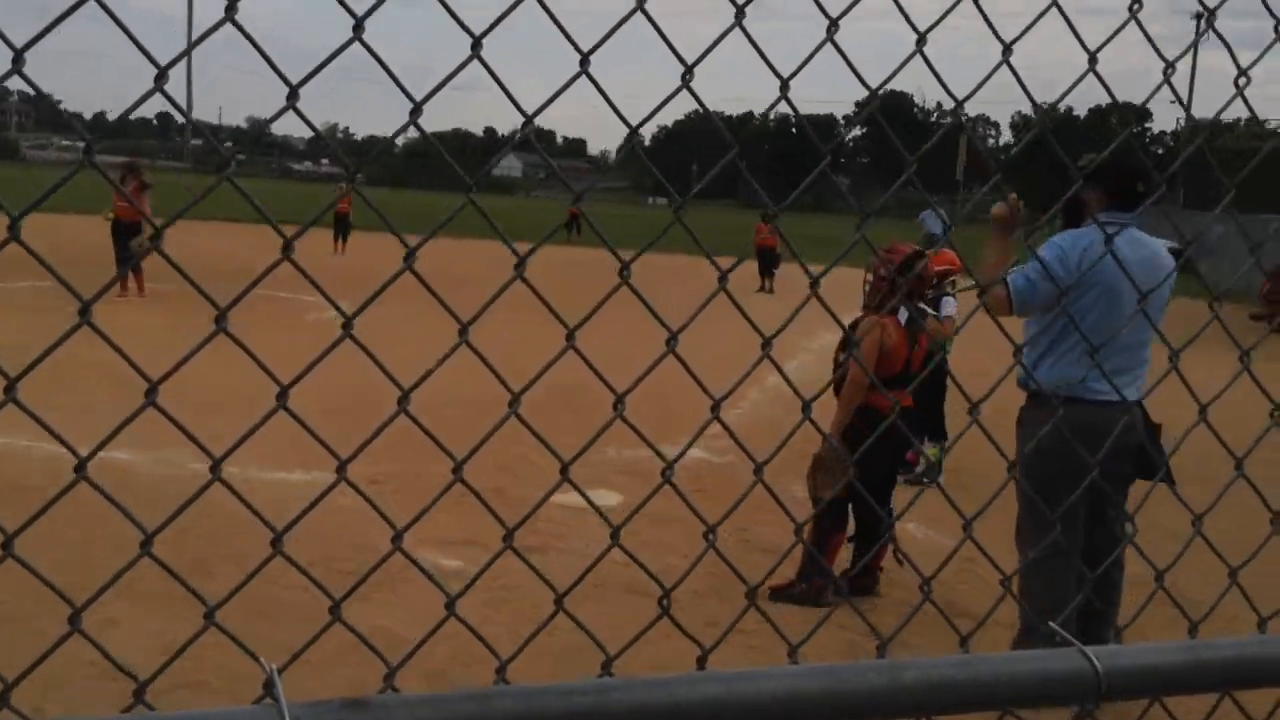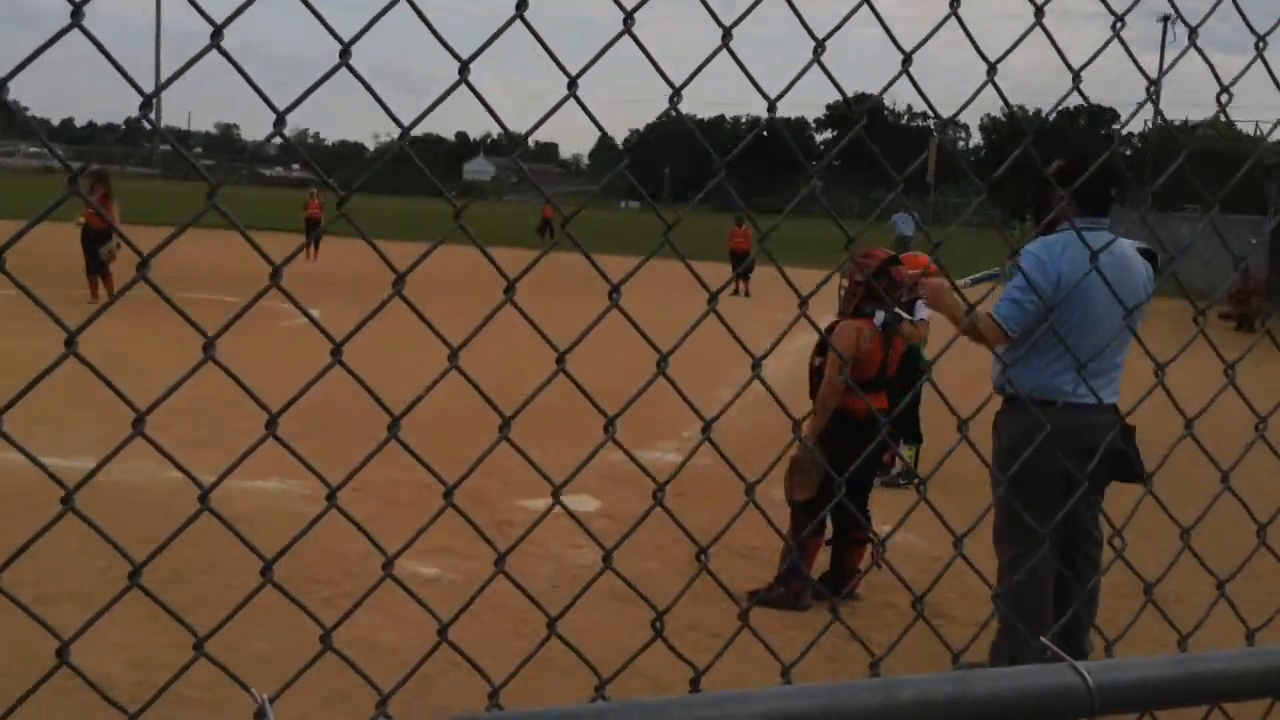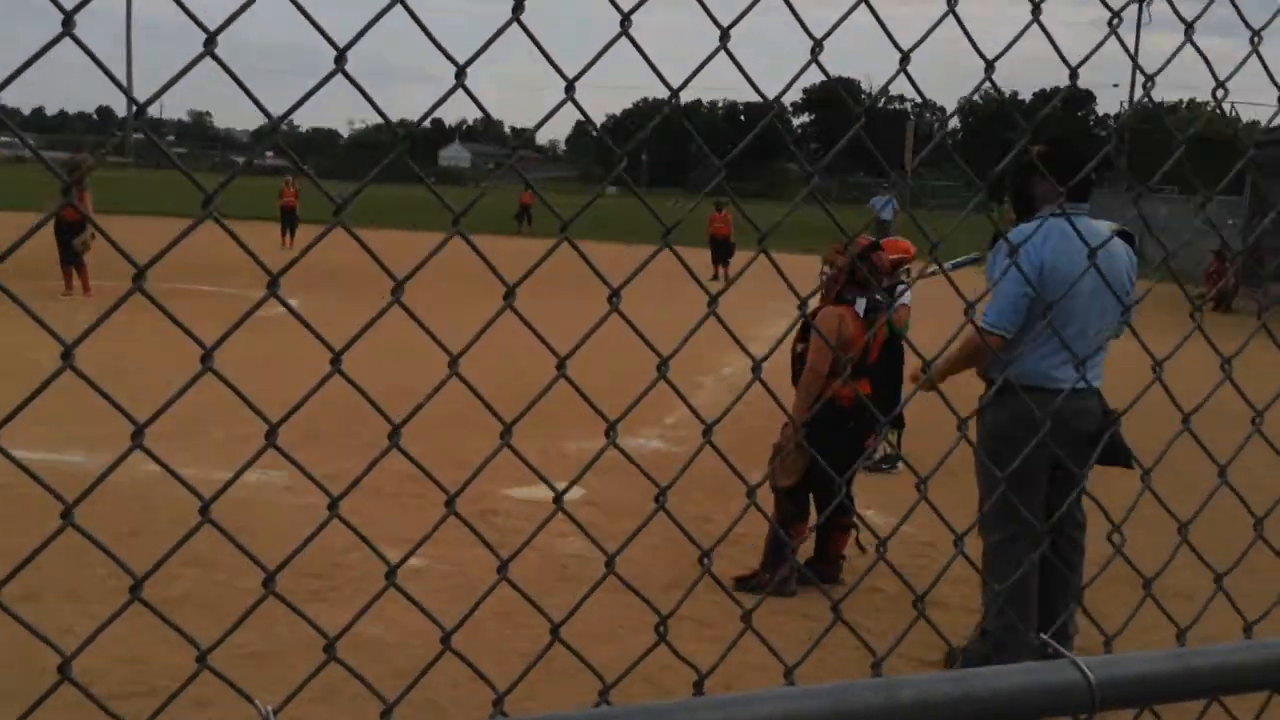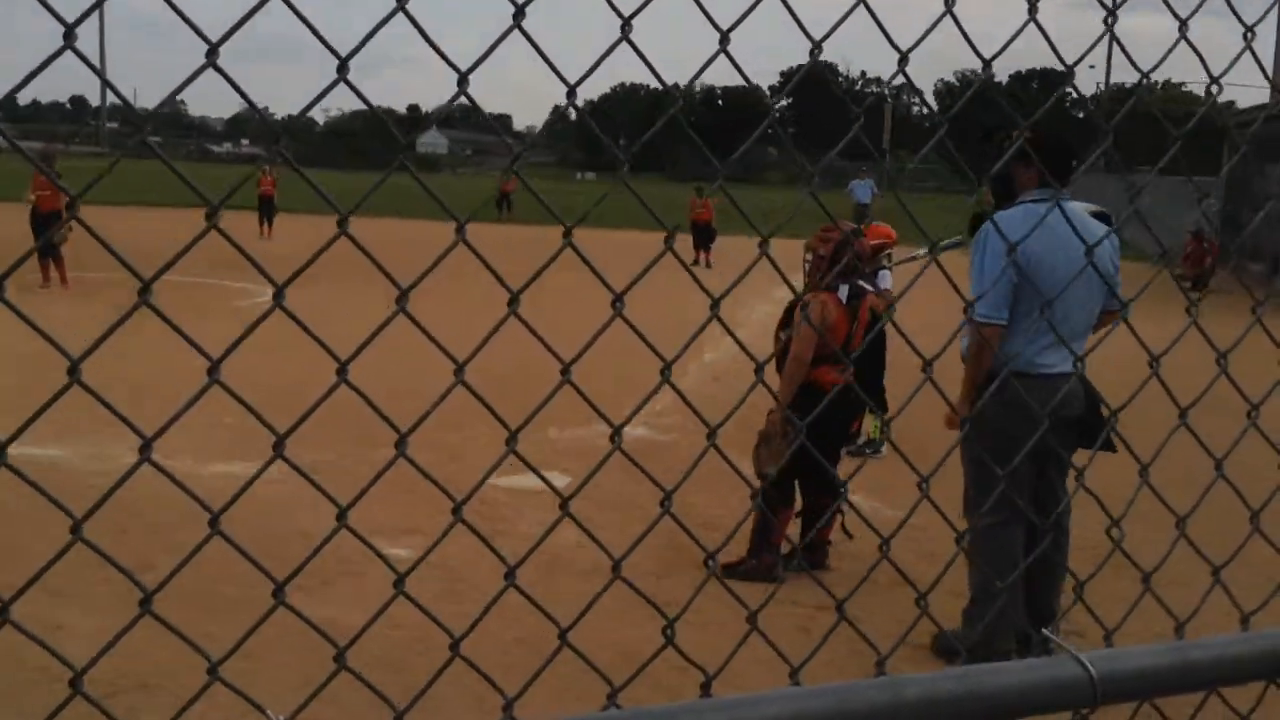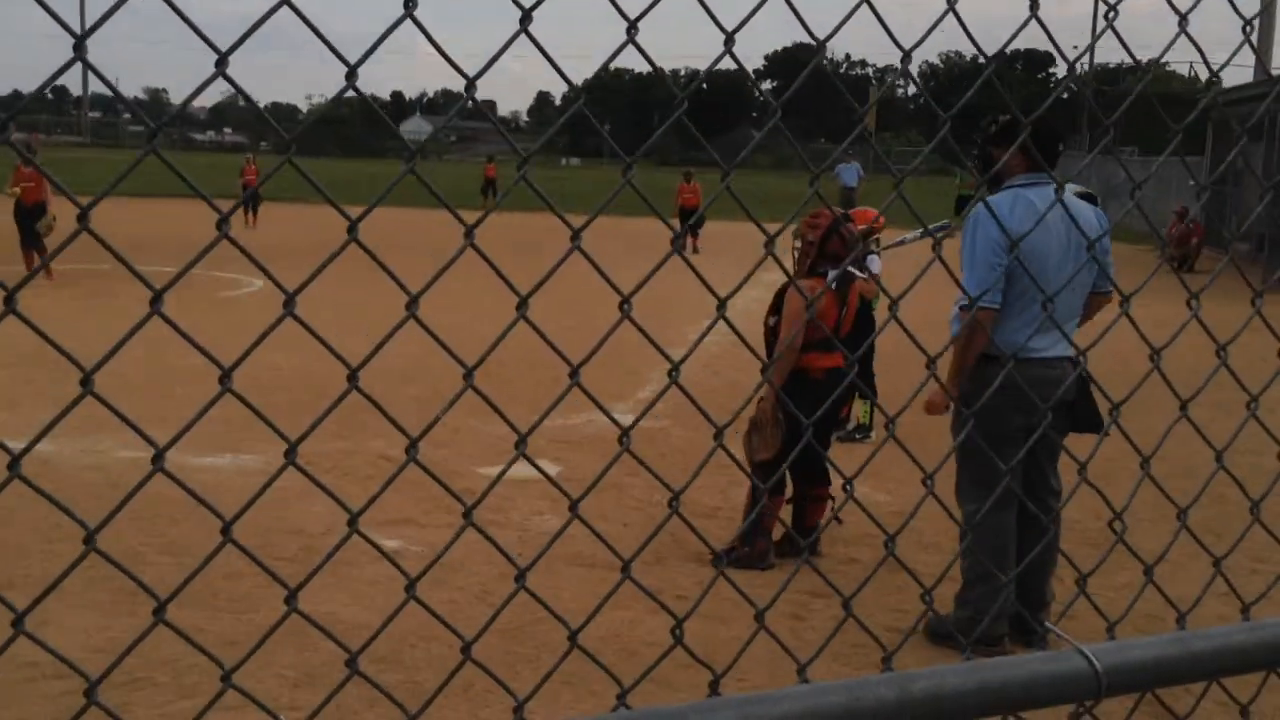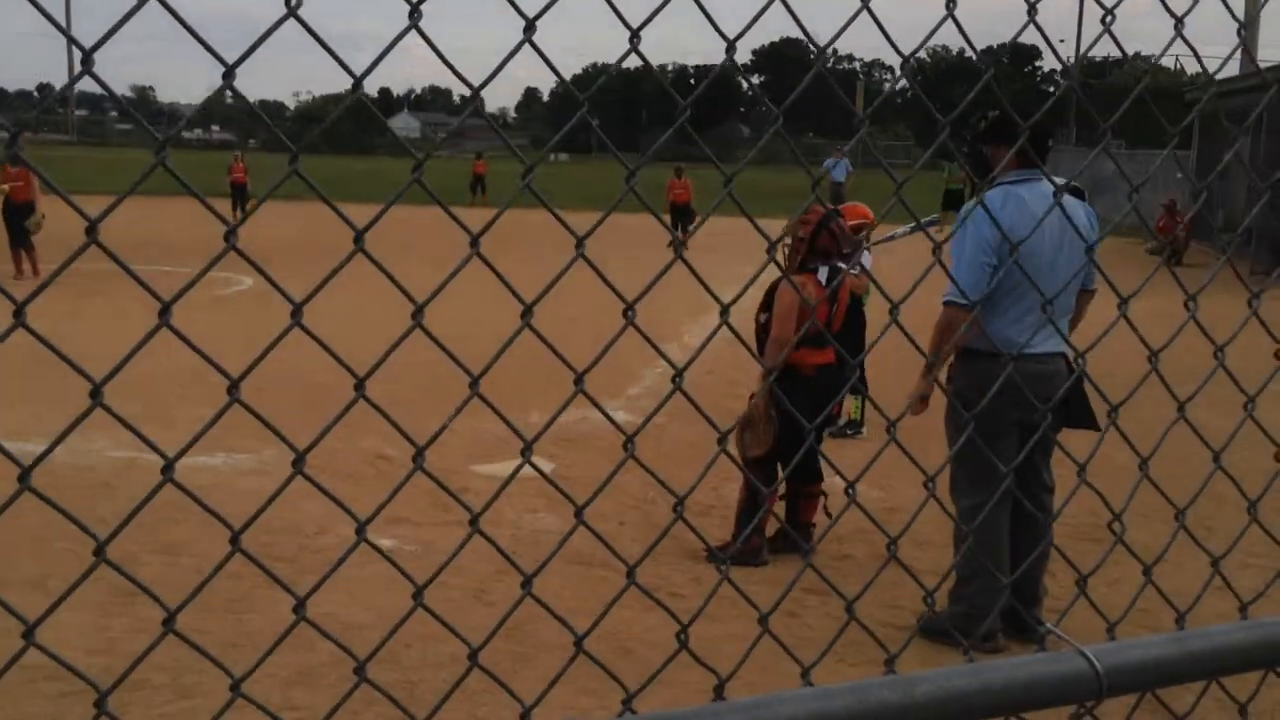
dt=0.1s
person 1, frame 1
left shoulder: (1071, 247)
right shoulder: (1162, 259)
left elbow: (998, 302)
left wrist: (999, 232)
left hip: (1062, 416)
right hip: (1123, 419)
left knee: (1048, 544)
right knee: (1105, 543)
person 1, frame 2
left shoulder: (1044, 254)
right shoulder: (1138, 265)
left elbow: (998, 334)
left wrist: (946, 302)
left hip: (1037, 418)
right hip: (1101, 420)
left knee: (1025, 547)
right knee: (1081, 545)
left ankle: (1019, 665)
right ankle: (1069, 660)
person 1, frame 3
left shoulder: (1026, 240)
right shoulder: (1119, 249)
left elbow: (994, 338)
right elbow: (1113, 326)
left wrist: (939, 371)
left hip: (1022, 405)
right hip: (1084, 405)
left knee: (1010, 532)
right knee: (1064, 528)
left ankle: (1004, 652)
right ankle: (1054, 647)
person 1, frame 4
left shoulder: (1004, 227)
right shoulder: (1101, 234)
left elbow: (987, 329)
right elbow: (1109, 314)
left wrist: (965, 400)
left hip: (1008, 391)
right hip: (1066, 391)
left knee: (996, 515)
right knee: (1050, 512)
left ankle: (990, 638)
right ankle: (1037, 630)
person 1, frame 5
left shoulder: (994, 212)
right shoulder: (1090, 216)
left elbow: (980, 314)
right elbow: (1099, 299)
left wrist: (949, 385)
left hip: (1000, 376)
right hip: (1059, 376)
left knee: (988, 500)
right knee: (1042, 497)
left ankle: (983, 624)
right ankle: (1030, 616)
person 1, frame 6
left shoulder: (986, 210)
right shoulder: (1080, 214)
left elbow: (961, 308)
right elbow: (1083, 298)
left wrist: (927, 374)
left hip: (991, 372)
right hip: (1052, 372)
left knee: (982, 497)
right knee: (1034, 492)
left ankle: (976, 619)
right ankle: (1024, 611)
person 2, frame 1
left shoulder: (876, 324)
right shoulder: (918, 324)
left elbow: (857, 382)
left wrist: (835, 432)
left hip: (869, 420)
right hip: (899, 421)
left knee: (831, 497)
right knee: (876, 500)
left ankle: (813, 582)
right ankle: (865, 575)
person 2, frame 2
left shoulder: (850, 328)
right shoulder: (893, 328)
left elbow: (833, 385)
left wrist: (811, 435)
left hip: (845, 425)
right hip: (875, 424)
left knee: (809, 502)
right knee: (853, 502)
left ankle: (792, 586)
right ankle: (843, 577)
person 2, frame 3
left shoulder: (832, 315)
right shoulder: (876, 314)
left elbow: (816, 372)
left wrist: (795, 420)
left hip: (829, 412)
right hip: (859, 410)
left knee: (793, 488)
right knee: (837, 487)
left ankle: (777, 572)
right ankle: (827, 563)
person 2, frame 4
left shoulder: (816, 301)
right shoulder: (860, 299)
left elbow: (799, 358)
left wrist: (779, 407)
left hip: (813, 397)
right hip: (844, 396)
left knee: (780, 475)
right knee: (822, 473)
left ankle: (764, 557)
right ankle: (814, 549)
person 2, frame 5
left shoulder: (804, 287)
right shoulder: (850, 286)
left elbow: (789, 344)
left wrist: (769, 394)
left hip: (803, 383)
right hip: (834, 380)
left knee: (770, 461)
right knee: (812, 460)
left ankle: (755, 544)
right ankle: (806, 535)
person 2, frame 6
left shoulder: (795, 284)
right shoulder: (839, 281)
left elbow: (781, 340)
left wrist: (762, 390)
left hip: (795, 380)
right hip: (826, 376)
left knee: (761, 458)
right knee: (804, 455)
left ankle: (748, 542)
right ankle: (798, 532)
person 3, frame 1
left shoulder: (947, 301)
right shoulder: (928, 298)
left elbow: (945, 334)
left hip: (935, 365)
left knee: (933, 415)
right knee: (916, 411)
left ankle: (934, 470)
right ankle: (913, 459)
person 3, frame 2
left shoulder: (920, 305)
right shoulder: (902, 302)
left elbow: (918, 337)
left hip: (910, 367)
right hip: (895, 365)
left knee: (909, 417)
right knee: (891, 413)
left ankle: (909, 472)
right ankle: (889, 462)
person 3, frame 3
left shoulder: (901, 290)
right shoulder: (883, 286)
left elbow: (900, 322)
left hip: (891, 352)
left knee: (891, 402)
right knee: (874, 398)
left ankle: (893, 456)
person 3, frame 4
left shoulder: (883, 275)
right shoulder: (865, 272)
left elbow: (882, 307)
left hip: (874, 337)
left knee: (873, 386)
right knee: (857, 383)
left ankle: (876, 441)
right ankle: (854, 431)
person 3, frame 5
left shoulder: (871, 259)
right shoulder: (853, 256)
left elbow: (871, 291)
left wrist: (850, 273)
left hip: (862, 322)
left knee: (862, 372)
left ankle: (865, 426)
right ankle: (844, 416)
person 3, frame 6
left shoulder: (862, 255)
left elbow: (861, 287)
left wrist: (840, 268)
left hip: (852, 317)
left knee: (854, 367)
left ankle: (856, 421)
right ankle: (835, 412)
